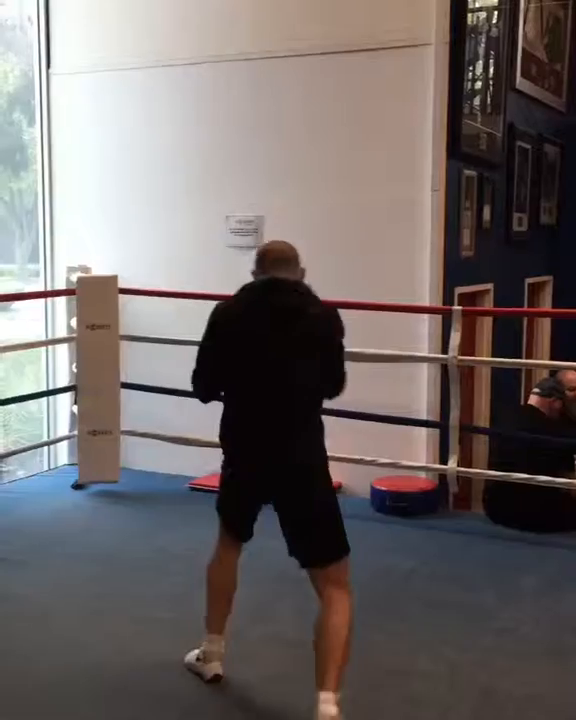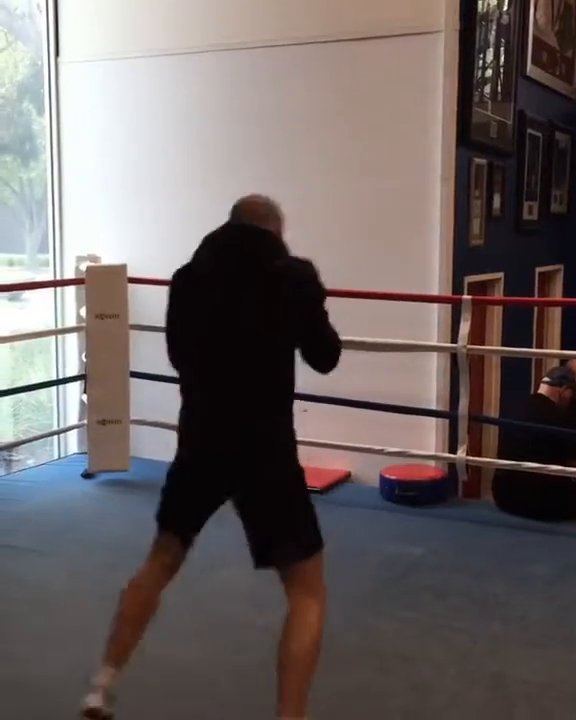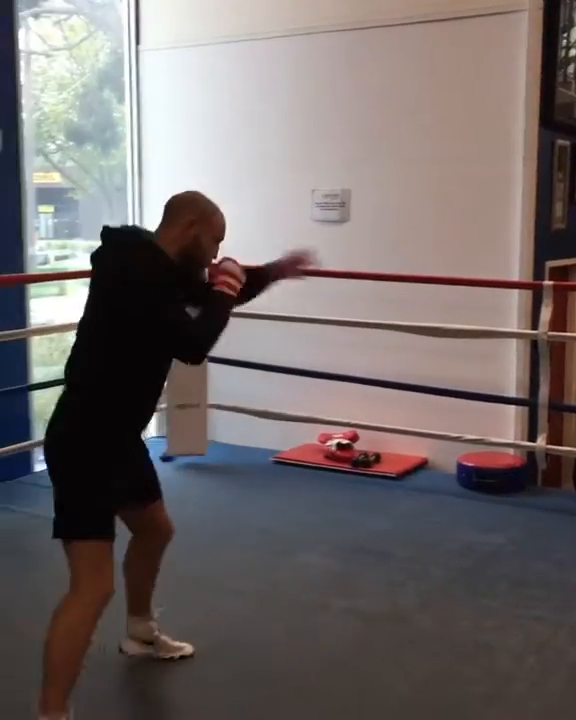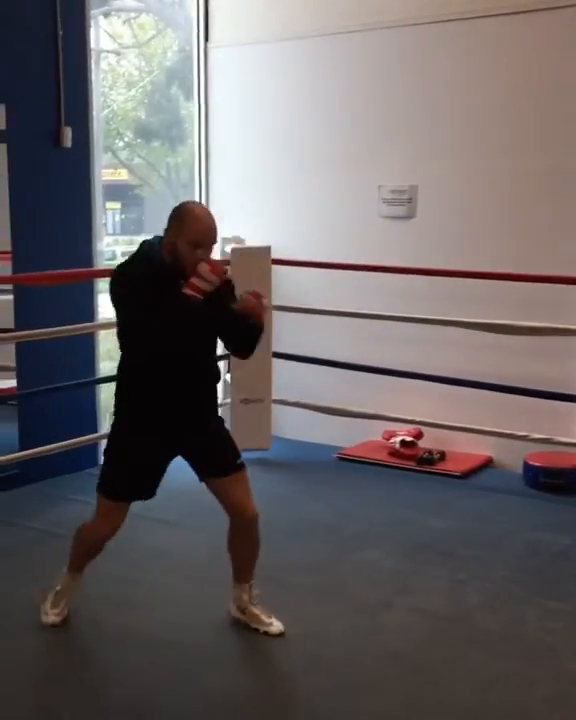
dt=0.7s
person 1, frame 1
left shoulder: (228, 314)
right shoulder: (323, 318)
left elbow: (204, 388)
left hip: (243, 457)
right hip: (302, 461)
left knee: (229, 544)
right knee: (335, 590)
left ankle: (211, 653)
person 1, frame 2
left shoulder: (188, 276)
right shoulder: (293, 273)
right elbow: (325, 356)
left hip: (199, 445)
right hip: (263, 450)
left knee: (161, 562)
right knee: (307, 594)
person 1, frame 3
left shoulder: (151, 264)
right shoulder: (134, 271)
left elbow: (196, 305)
right elbow: (190, 345)
left wrist: (274, 271)
right wrist: (220, 294)
left hip: (115, 433)
right hip: (82, 441)
left knee: (156, 531)
right knee: (92, 587)
left ankle: (140, 631)
person 1, frame 4
left shoulder: (215, 276)
right shoulder: (130, 278)
left elbow: (241, 348)
right elbow: (141, 347)
left wrist: (249, 318)
right wrist: (185, 301)
left hip: (200, 415)
right hip: (141, 418)
left knee: (245, 514)
right knee: (103, 525)
left ankle: (244, 599)
right ankle: (66, 586)
